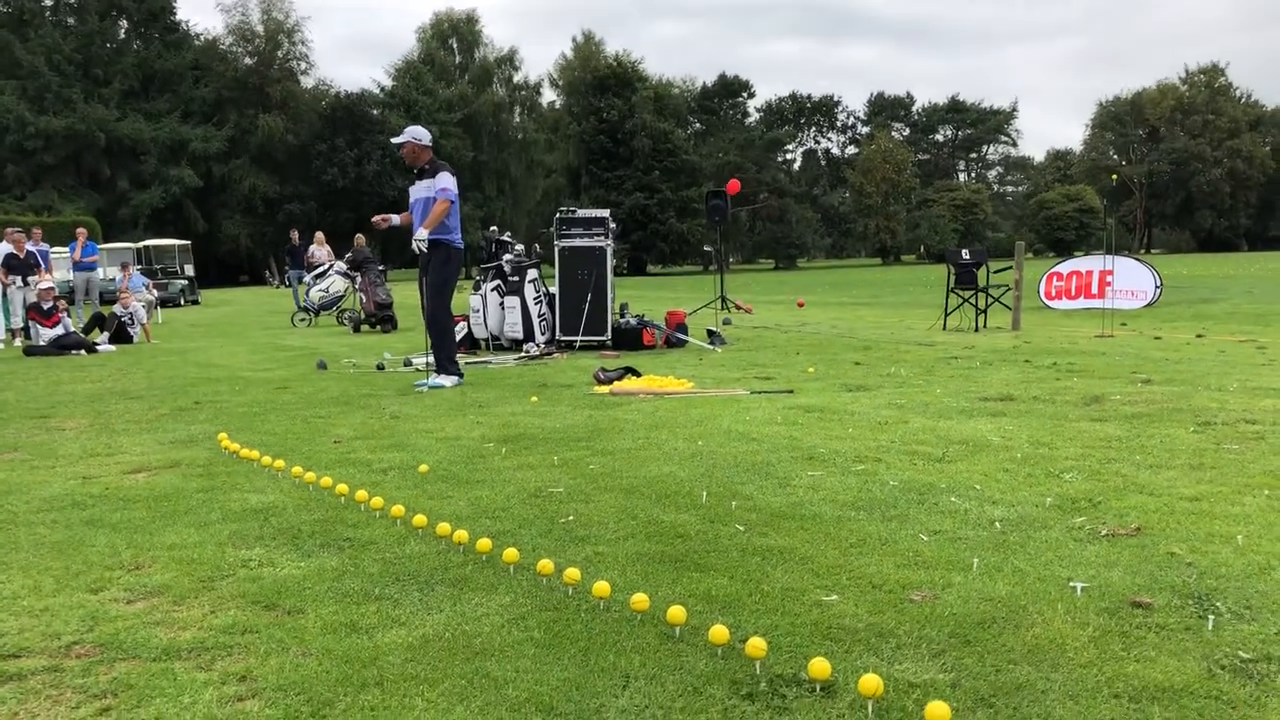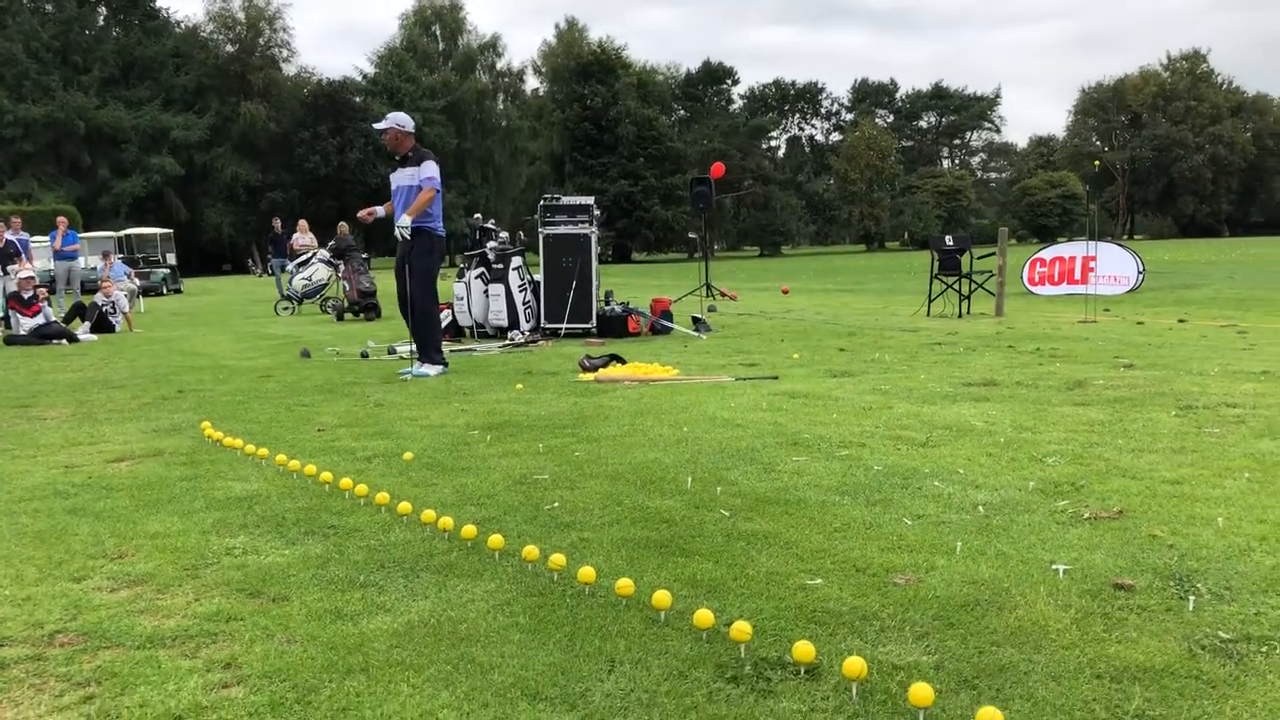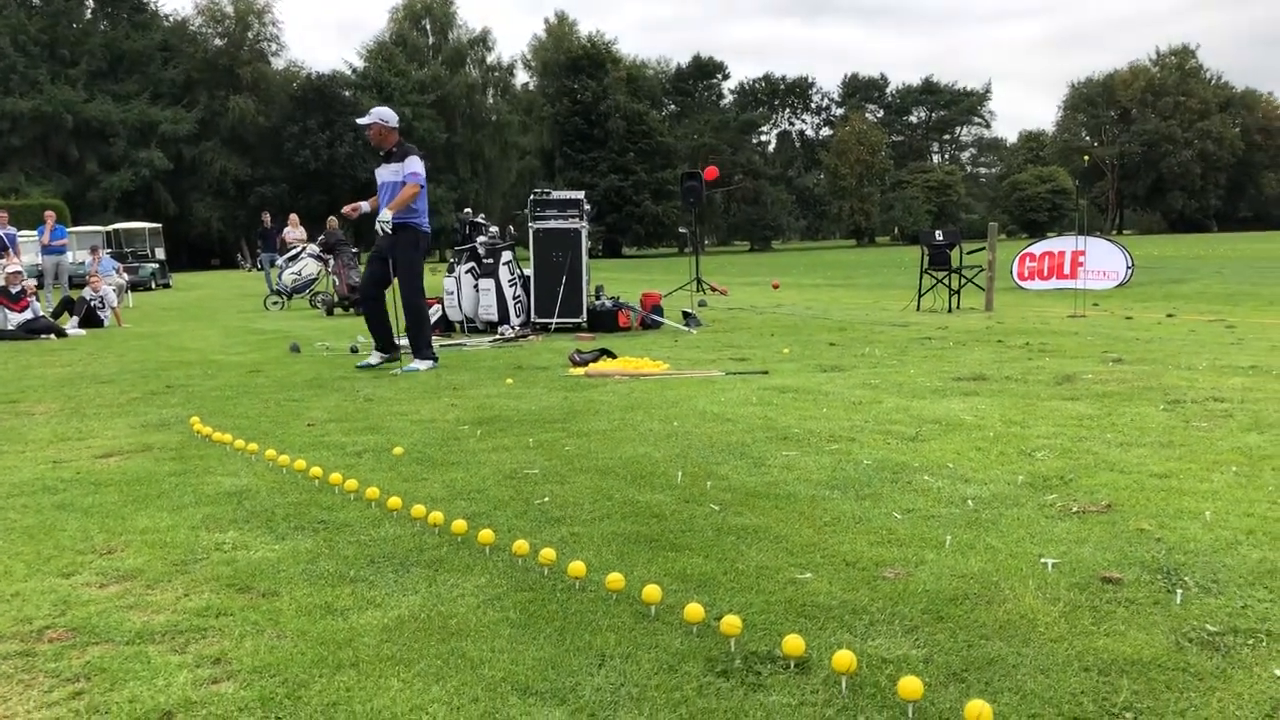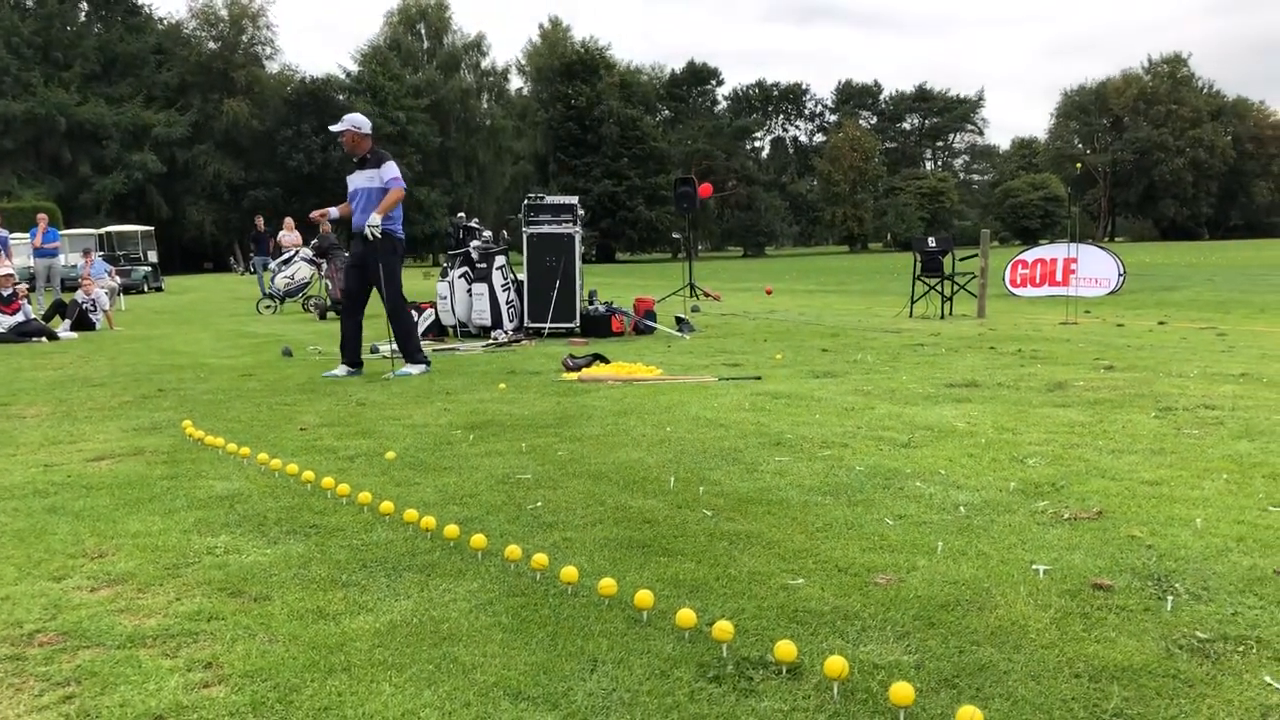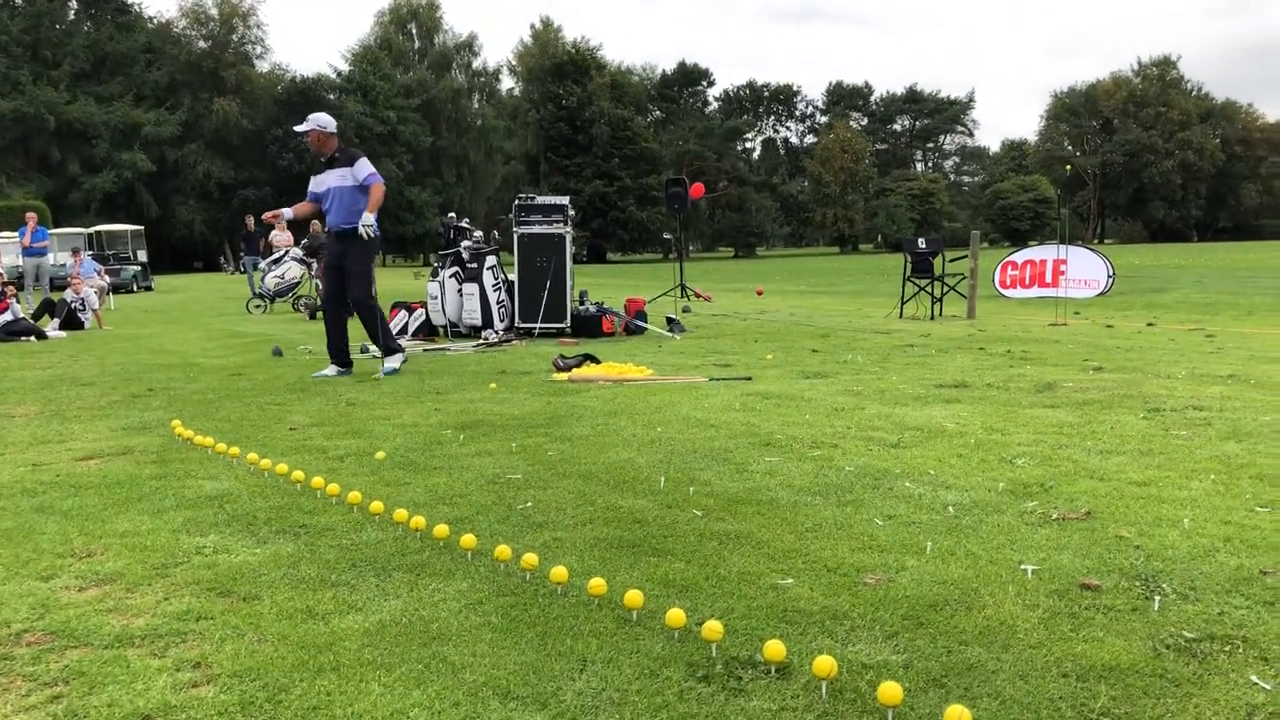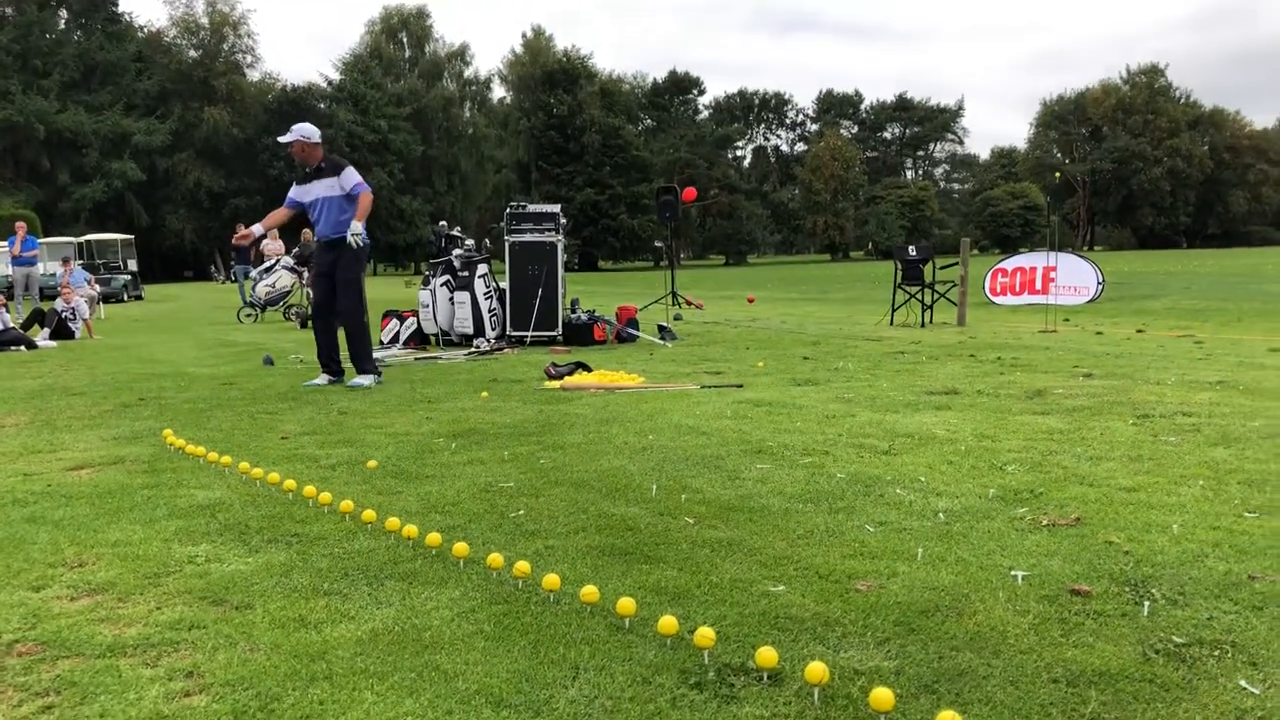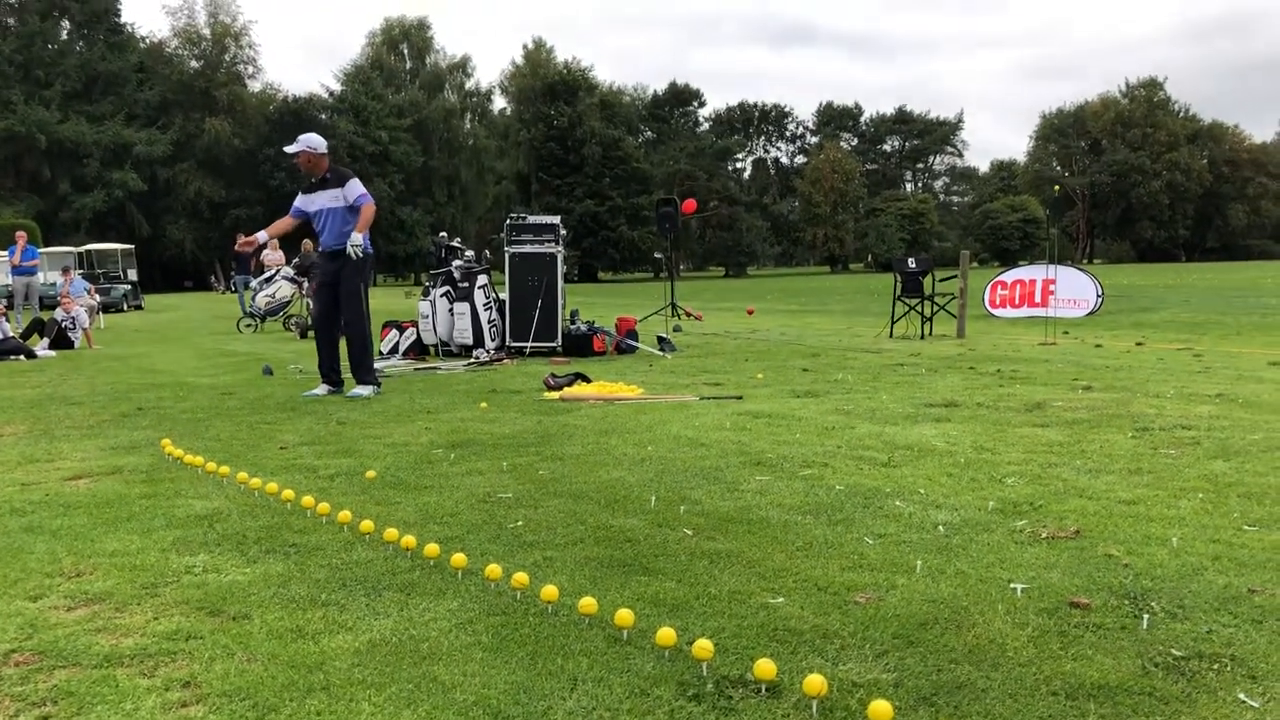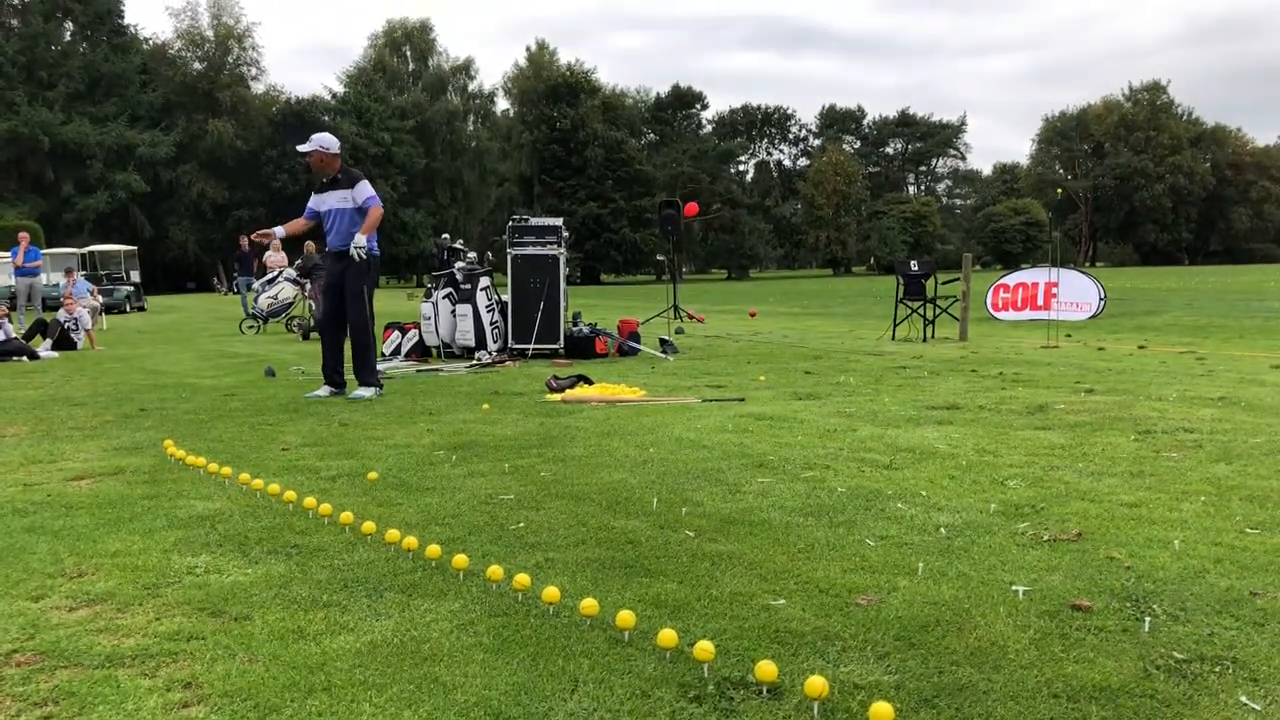
dt=0.3s
person 1, frame 1
left shoulder: (441, 172)
right shoulder: (418, 178)
left elbow: (444, 203)
left wrist: (424, 230)
right wrist: (393, 219)
left hip: (445, 249)
right hip: (427, 250)
left knee: (438, 310)
right knee: (430, 312)
left ankle: (450, 371)
right ankle: (442, 370)
person 1, frame 2
left shoulder: (424, 160)
right shoulder: (398, 166)
left elbow: (430, 192)
left wrist: (407, 217)
right wrist: (378, 211)
left hip: (426, 237)
right hip: (406, 239)
left knee: (423, 299)
right knee: (406, 300)
left ankle: (435, 360)
right ankle: (424, 357)
person 1, frame 3
left shoulder: (409, 155)
right shoulder: (383, 161)
left elbow: (414, 188)
left wrist: (388, 211)
right wrist: (363, 206)
left hip: (410, 233)
right hip: (386, 234)
left knee: (411, 295)
right knee: (368, 291)
left ankle: (425, 356)
right ankle: (386, 348)
person 1, frame 4
left shoulder: (383, 162)
right shoulder: (354, 169)
left elbow: (398, 191)
left wrist: (377, 215)
right wrist: (332, 212)
left hip: (385, 240)
right hip: (360, 241)
left knee: (393, 301)
right knee: (350, 302)
left ankle: (417, 360)
right ankle: (350, 363)
person 1, frame 5
left shoulder: (353, 159)
right shoulder: (320, 171)
left elbow: (378, 186)
right elbow: (312, 204)
left wrist: (369, 214)
right wrist: (284, 213)
left hip: (360, 238)
right hip: (335, 240)
left knee: (361, 298)
right knee: (332, 302)
left ankle: (393, 351)
right ankle: (341, 363)
person 1, frame 6
left shoulder: (339, 168)
right shoulder: (302, 181)
left elbow: (366, 195)
right elbow: (286, 210)
left wrist: (357, 224)
right wrist: (256, 230)
left hip: (349, 246)
right hip: (323, 249)
left knee: (350, 310)
right knee: (321, 311)
left ankle: (368, 371)
right ankle: (331, 371)
person 1, frame 7
left shoulder: (344, 179)
right shoulder: (308, 190)
left elbow: (369, 207)
right elbow: (290, 220)
left wrist: (357, 234)
right wrist: (259, 238)
left hip: (353, 256)
right hip: (327, 258)
left knee: (355, 320)
right knee: (323, 320)
left ankle: (367, 381)
right ankle: (331, 381)
person 1, frame 8
left shoulder: (354, 180)
right shoulder: (320, 189)
left elbow: (376, 210)
right elbow: (306, 220)
left wrist: (361, 236)
right wrist: (276, 232)
left hip: (360, 258)
right hip: (334, 259)
left knee: (359, 321)
right knee: (329, 322)
left ankle: (370, 383)
right ankle: (333, 382)
